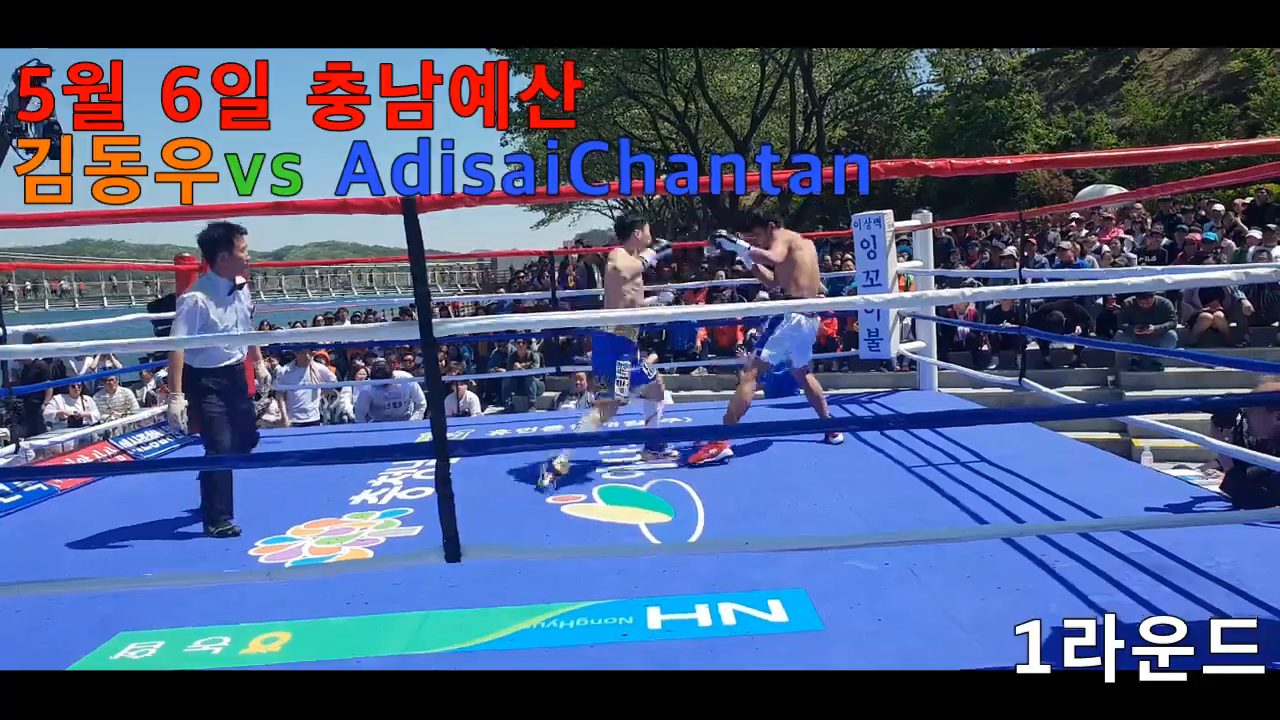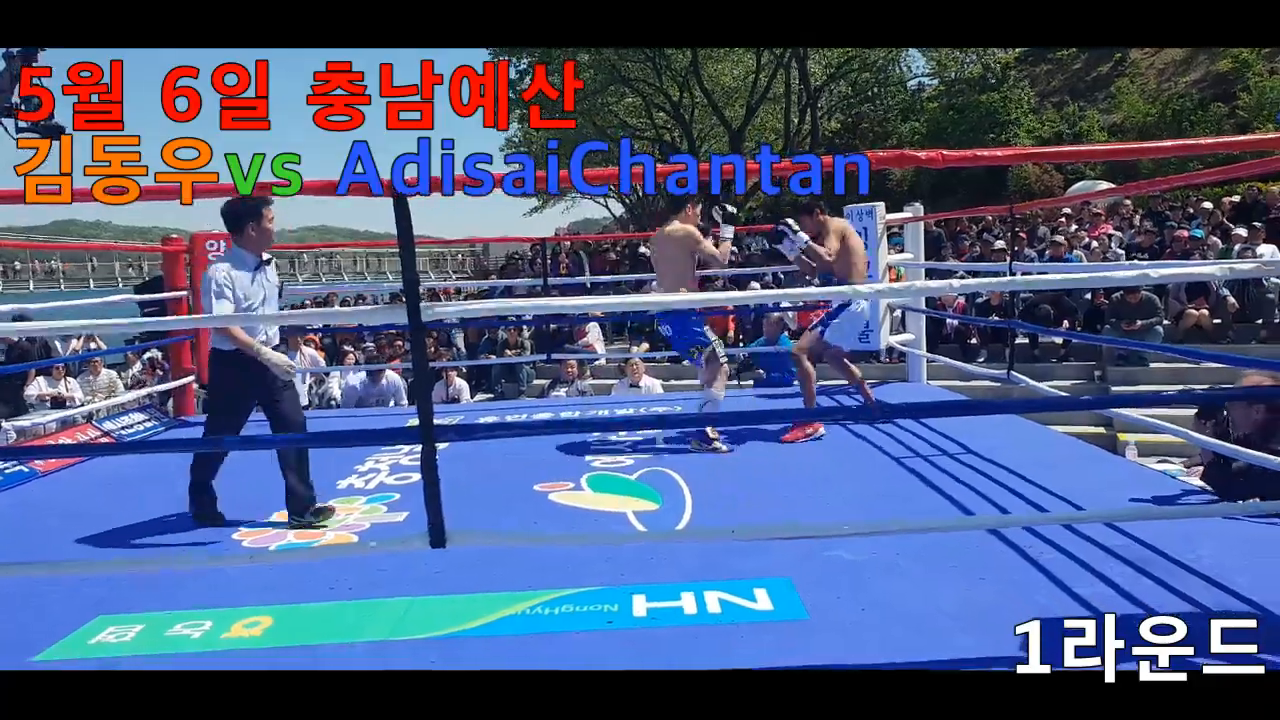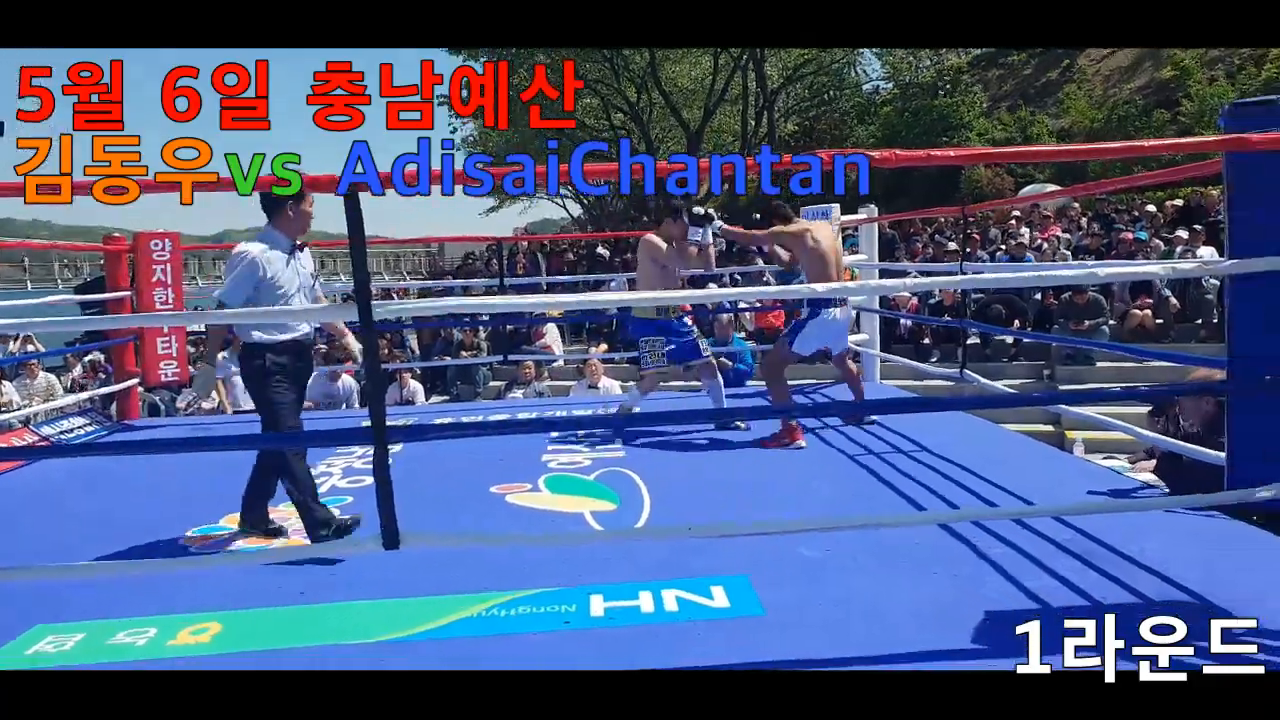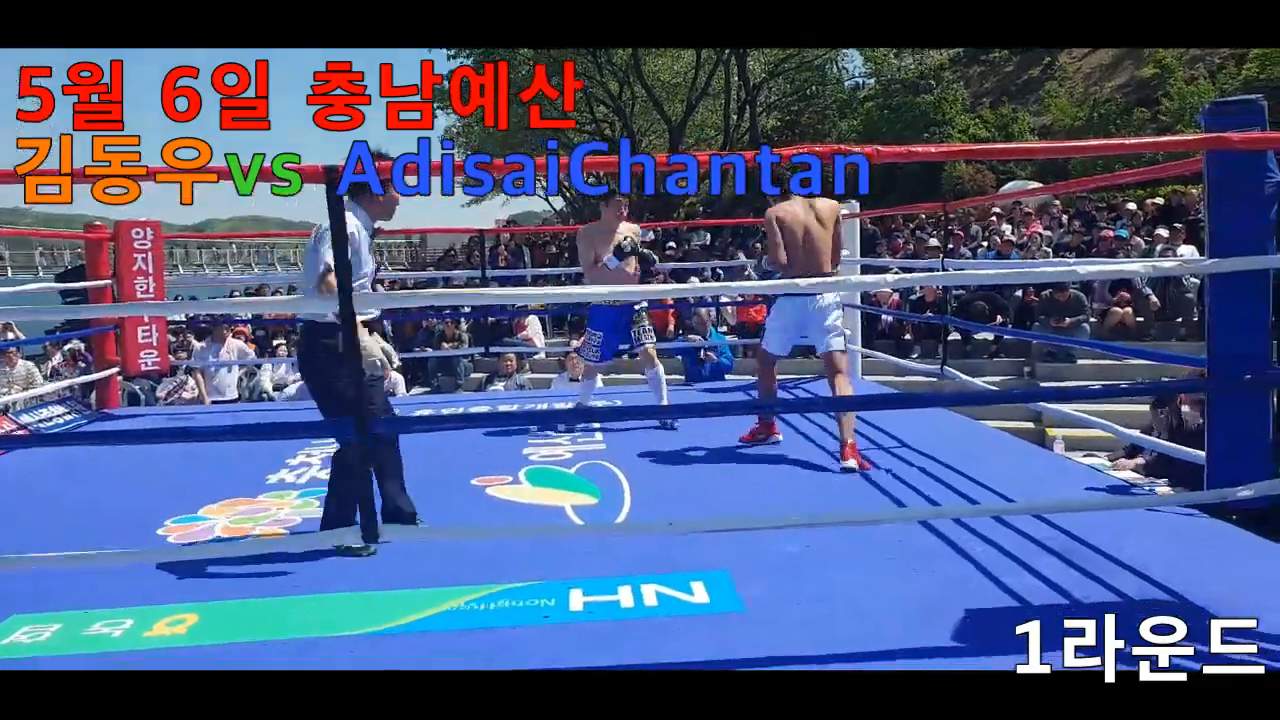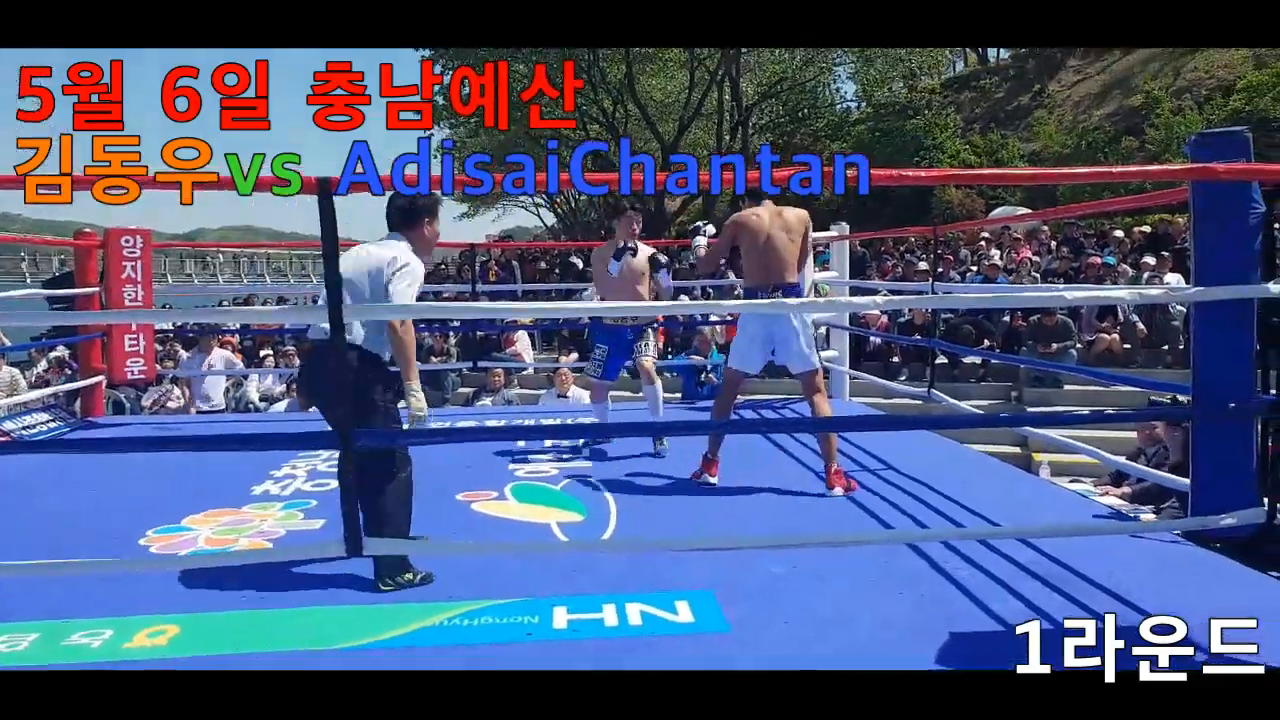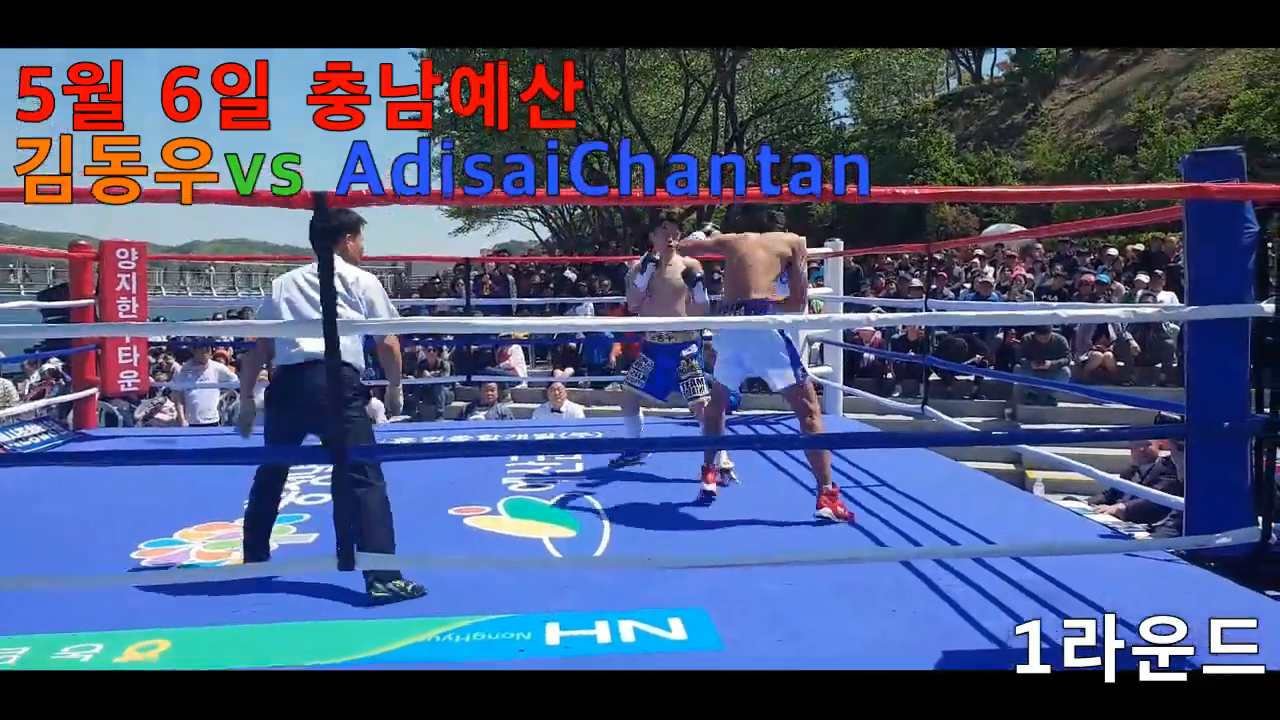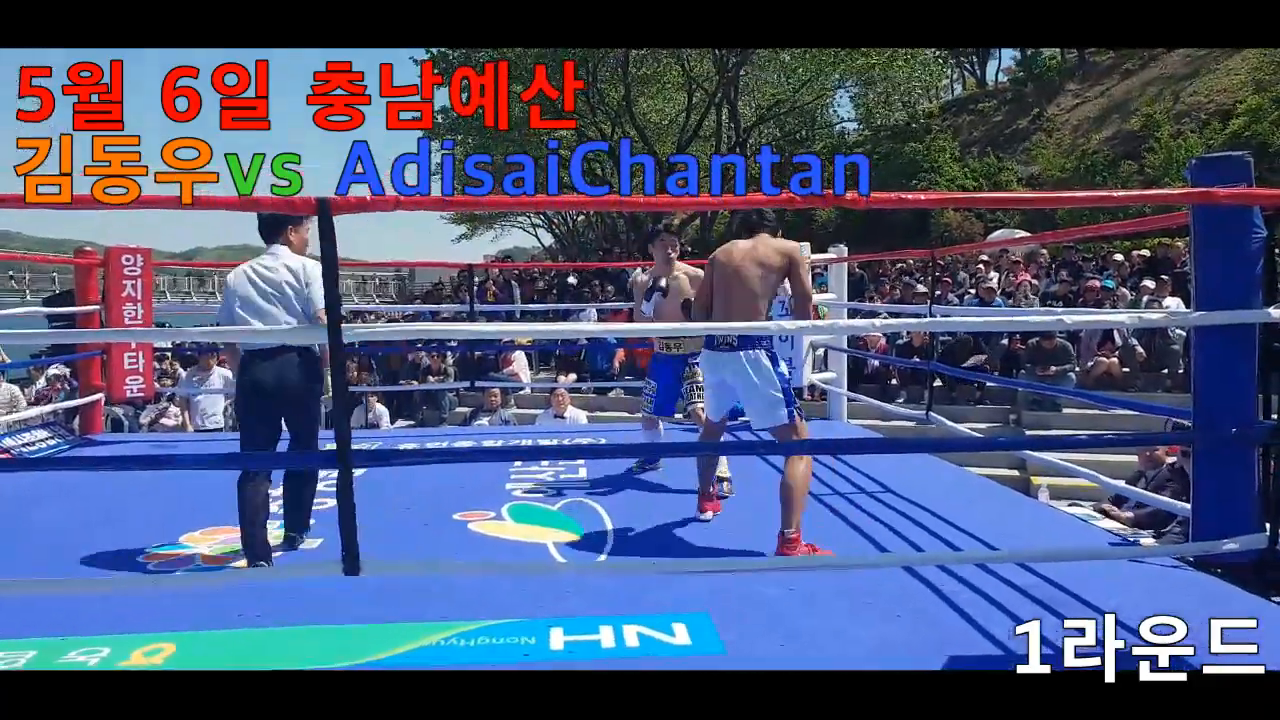
dt=0.4s
person 1, frame 1
left shoulder: (242, 287)
right shoulder: (195, 300)
right elbow: (177, 348)
left wrist: (258, 363)
right wrist: (176, 396)
left hip: (236, 374)
right hip: (206, 380)
left knee: (247, 438)
right knee: (220, 446)
left ankle: (214, 485)
right ankle: (217, 516)
person 1, frame 2
left shoulder: (268, 263)
right shoulder: (221, 273)
right elbow: (224, 325)
right wrist: (264, 355)
left hip: (274, 362)
right hip: (233, 364)
left knee: (294, 429)
right knee: (220, 436)
left ankle: (303, 508)
right ankle: (201, 500)
person 1, frame 3
left shoulder: (302, 253)
right shoulder: (252, 255)
left elbow: (316, 302)
right elbow: (225, 311)
left wrist: (346, 338)
right wrist: (209, 365)
left hip: (297, 356)
right hip: (266, 360)
left knee: (280, 441)
left ankle: (254, 513)
right ankle: (321, 525)
person 1, frame 4
left shoulder: (358, 227)
right shoulder: (345, 225)
right elbow: (329, 282)
left wrist: (361, 339)
right wrist: (361, 336)
left hip: (343, 343)
right hip: (329, 342)
left knee: (380, 425)
right knee: (361, 434)
left ankle: (398, 513)
right ankle: (339, 526)
person 1, frame 5
left shoulder: (357, 254)
right shoulder: (407, 261)
right elbow: (398, 322)
right wrist: (412, 386)
left hip: (318, 362)
right hip: (354, 366)
left knee: (358, 452)
right knee: (391, 466)
left ankle: (359, 538)
right ankle: (393, 568)
person 1, frame 6
left shoulder: (284, 283)
right shoulder: (360, 280)
left elbow: (257, 349)
right elbow: (388, 341)
left wrist: (246, 400)
right wrist: (395, 387)
left hip: (286, 384)
right hip: (336, 382)
left knee: (272, 468)
right knee: (364, 478)
left ankle: (255, 552)
right ankle: (382, 574)
person 1, frame 7
left shoulder: (238, 276)
right shoulder: (308, 268)
right elbow: (321, 322)
left wrist: (240, 374)
right wrist: (329, 371)
left hip: (254, 370)
right hip: (298, 367)
left knee: (255, 464)
right knee: (304, 452)
left ankle: (258, 552)
right ankle: (294, 531)
person 2, frame 1
left shoulder: (784, 237)
right shoulder: (806, 243)
left elbow: (775, 260)
left wrist: (743, 247)
right wrist: (749, 259)
left hip: (791, 315)
right hip: (810, 318)
left knee: (748, 377)
right knee: (803, 373)
left ankle: (720, 444)
right ankle: (831, 429)
person 2, frame 2
left shoulder: (832, 225)
right shoulder: (833, 233)
left elbow: (827, 261)
right elbow: (814, 272)
left wrist: (801, 237)
right wrist: (791, 248)
left hip: (850, 302)
right hip: (857, 302)
left knee: (800, 353)
right knee: (835, 358)
left ankle: (811, 422)
right ankle: (870, 406)
person 2, frame 3
left shoulder: (795, 232)
right shoulder: (825, 227)
left elbow: (743, 236)
left hip: (821, 311)
right hip: (843, 308)
left knee: (771, 365)
right knee: (842, 359)
left ankle: (792, 431)
right ankle: (862, 411)
person 2, frame 4
left shoulder: (775, 213)
right shoulder: (830, 207)
left elbow: (777, 261)
left wrist: (764, 266)
left hip: (789, 298)
right hip: (825, 296)
left knee: (766, 363)
right knee: (838, 374)
left ankle: (767, 427)
right ankle: (848, 448)
person 2, frame 5
left shoulder: (739, 220)
right shoulder: (800, 216)
left elbow: (706, 267)
left wrist: (699, 243)
left hip: (755, 309)
left knee: (728, 389)
right knee: (816, 391)
left ankle: (710, 464)
right ankle: (834, 473)
person 2, frame 6
left shoulder: (732, 241)
right shoulder: (794, 243)
left elbow: (685, 247)
right elbow: (799, 303)
left wrist: (705, 234)
left hip: (727, 328)
right hip: (761, 328)
left knee: (719, 399)
right knee: (809, 410)
left ankle: (708, 475)
right ankle: (827, 497)
person 2, frame 7
left shoulder: (720, 254)
right shoulder: (788, 250)
left elbow: (698, 314)
right elbow: (804, 313)
left hip: (713, 351)
right hip: (752, 351)
left knee: (713, 428)
left ankle: (706, 500)
right ankle: (790, 542)
person 3, frame 1
left shoulder: (624, 258)
right shoulder: (621, 256)
right elbow: (619, 275)
left wrist: (659, 299)
right wrist: (645, 259)
left hip: (625, 341)
right hip: (615, 339)
left knee: (655, 388)
right knee: (606, 408)
left ankle: (653, 446)
right ankle: (558, 464)
person 3, frame 2
left shoulder: (659, 236)
right shoulder: (686, 232)
right elbow: (719, 261)
right wrist: (727, 229)
left hip: (673, 312)
right hip: (680, 314)
left knee: (712, 364)
right knee: (719, 368)
right ankle: (704, 435)
person 3, frame 3
left shoulder: (678, 244)
right shoulder: (650, 242)
left elbow: (708, 265)
right elbow: (683, 262)
left wrist: (707, 230)
right wrist: (695, 231)
left hip: (674, 317)
right hip: (647, 319)
left knee: (708, 364)
right knee: (653, 376)
left ankle: (724, 417)
right ankle: (623, 415)
person 3, frame 4
left shoulder: (633, 231)
right shoulder: (587, 234)
right elbow: (588, 275)
left wrist: (647, 265)
right wrist: (612, 258)
left hip: (633, 303)
right hip: (603, 306)
left knee: (648, 354)
right knee: (593, 364)
left ankle: (663, 409)
right ankle: (582, 408)
person 3, frame 5
left shoulder: (649, 253)
right shoulder: (603, 251)
left elbow: (665, 295)
right elbow: (600, 291)
left wrist: (664, 275)
right wrist: (617, 260)
left hip: (642, 324)
right hip: (611, 326)
left knee: (646, 369)
right knee: (597, 385)
left ankle: (658, 431)
person 3, frame 6
left shoulder: (690, 265)
right shoulder: (639, 268)
left elbow: (704, 309)
right elbow: (633, 307)
left wrist: (699, 287)
right wrist: (644, 273)
left hip: (685, 343)
right hip: (653, 343)
left knee: (699, 404)
right knee: (628, 395)
left ankle: (722, 463)
right ankle: (636, 448)
person 3, frame 7
left shoulder: (695, 276)
right shoulder: (641, 282)
right elbow: (641, 324)
right wrist: (649, 299)
left hip: (692, 354)
right hip: (662, 355)
left knee: (699, 412)
right knee: (650, 415)
left ankle: (722, 473)
right ankle: (653, 456)
